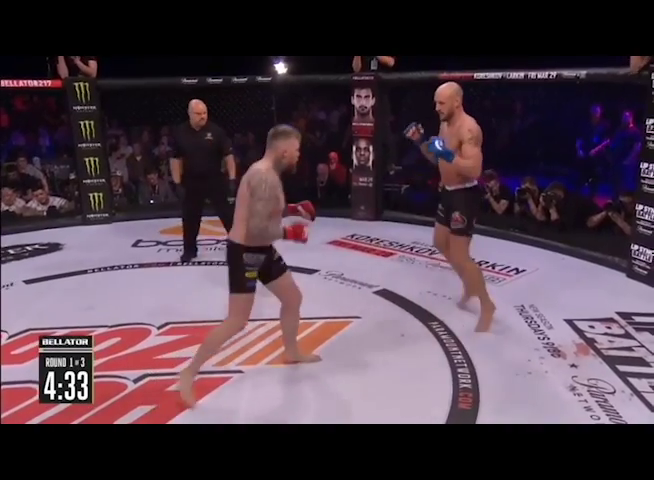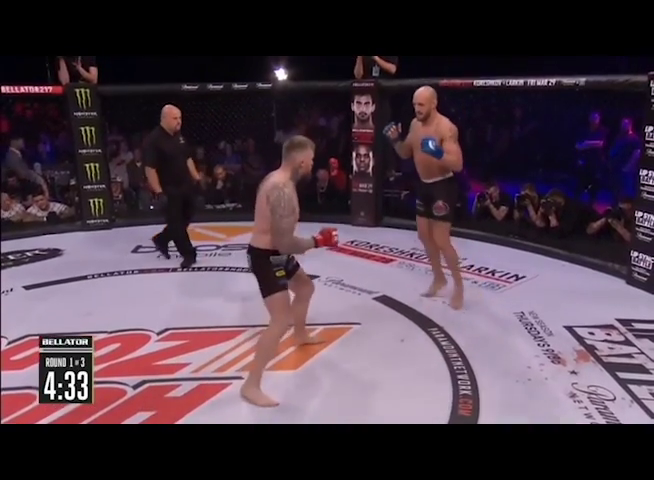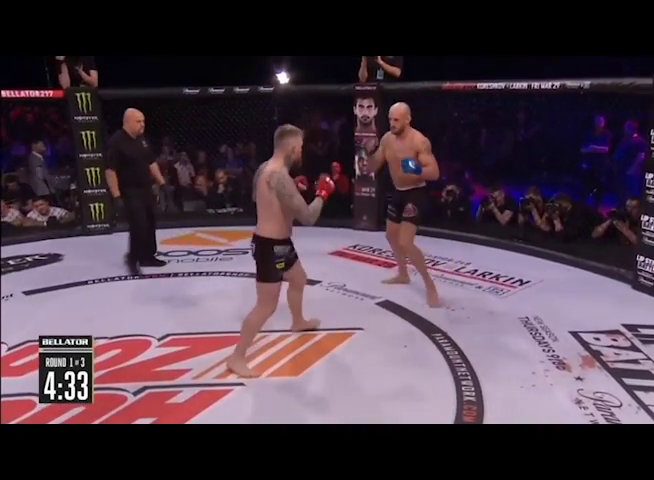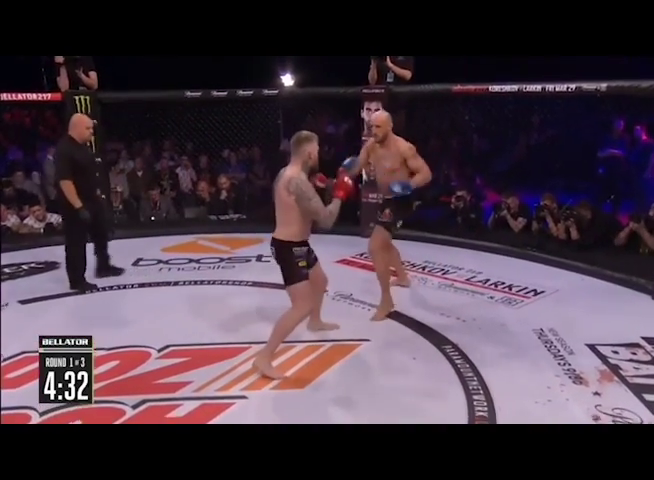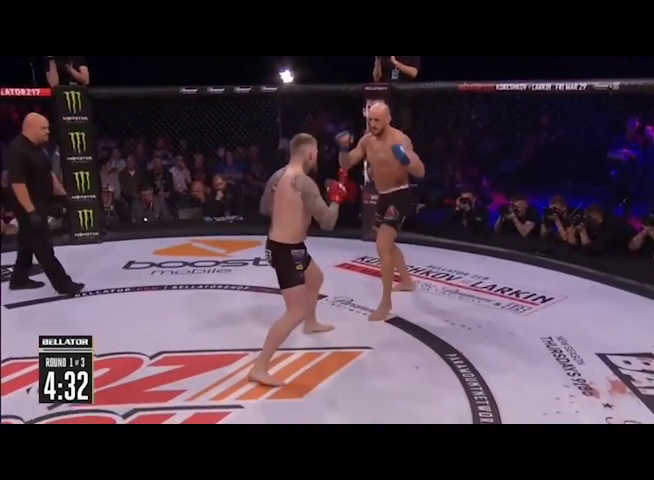
dt=0.5s
person 1, frame 1
left shoulder: (266, 172)
right shoulder: (265, 177)
right elbow: (257, 229)
left wrist: (294, 210)
right wrist: (289, 232)
left hip: (262, 251)
right hip: (244, 253)
left knee: (293, 297)
right knee: (236, 323)
left ankle: (292, 351)
right ankle: (189, 374)
person 1, frame 2
left shoulder: (277, 179)
right shoulder: (283, 191)
right elbow: (285, 244)
left wrist: (296, 241)
right wrist: (317, 241)
left hip: (274, 253)
right hip: (267, 257)
left knee: (306, 288)
right knee: (280, 321)
left ankle: (300, 335)
right ankle: (251, 386)
person 1, frame 3
left shoulder: (266, 168)
right shoulder: (280, 177)
right elbow: (308, 218)
left wrist: (295, 191)
right wrist: (322, 194)
left hip: (279, 242)
right hip: (271, 246)
left knee: (299, 280)
right knee: (266, 306)
left ankle: (298, 322)
right ankle: (237, 358)
person 1, frame 4
left shoulder: (285, 174)
right shoulder: (298, 183)
right elbow: (326, 220)
left wrist: (313, 189)
right wrist: (340, 195)
left hip: (295, 244)
right hip: (289, 249)
left knee: (320, 282)
right knee: (302, 307)
left ankle: (315, 322)
right ankle: (264, 358)
person 1, frame 5
left shoulder: (278, 176)
right shoulder: (304, 182)
left elbow: (265, 209)
right elbow: (327, 222)
right wrist: (336, 199)
left hip: (281, 244)
right hip: (286, 251)
left knee: (316, 278)
right knee: (296, 312)
left ankle: (311, 323)
right ankle: (259, 368)
person 2, frame 1
left shoulder: (468, 129)
right shoulder: (445, 125)
left elbow: (474, 170)
right elbow: (434, 158)
left wrist: (449, 156)
right wrist: (420, 141)
left hip: (466, 194)
right hip: (450, 192)
left knee: (460, 255)
right knee: (440, 242)
left ankle: (487, 305)
right ankle: (469, 288)
person 2, frame 2
left shoulder: (446, 128)
right shoulder: (415, 124)
left elbow: (458, 165)
right elbow: (405, 154)
left wrist: (440, 154)
right wrist: (395, 140)
left hip: (443, 185)
right hip: (424, 185)
left knee: (441, 240)
right knee: (425, 236)
left ankle: (458, 286)
right ankle: (439, 279)
person 2, frame 3
left shoulder: (420, 141)
right shoulder: (387, 138)
left elbow: (434, 173)
right elbow: (373, 167)
left wrist: (418, 170)
right wrist: (369, 155)
left hip: (415, 194)
right hip: (398, 192)
left knee: (405, 243)
right knee: (391, 236)
left ankle: (430, 285)
right ankle: (403, 274)
person 2, frame 4
left shoulder: (404, 148)
right shoulder: (370, 146)
left elbow: (426, 174)
right elbow: (353, 172)
left wrist: (408, 186)
right wrist: (349, 166)
left hip: (400, 202)
right hip: (386, 200)
left knee: (375, 247)
right knee: (382, 243)
left ankle: (386, 303)
right ankle: (402, 276)
person 2, frame 5
left shoulder: (400, 140)
right shoulder: (367, 140)
left elbow: (420, 172)
right elbow: (345, 165)
left wrist: (406, 161)
right wrist: (344, 149)
left hip: (400, 196)
right hip: (383, 197)
left knee: (382, 247)
right knee: (387, 244)
left ankle: (385, 304)
right ankle: (406, 281)
person 3, frame 1
left shoulder: (216, 131)
right shoulder: (180, 132)
left elbow: (228, 156)
right elbow: (176, 159)
left wrist: (232, 179)
right wrist: (177, 182)
left hip: (215, 180)
right hip: (191, 181)
left knee: (226, 214)
right knee: (189, 216)
right ankle: (189, 249)
person 3, frame 2
left shoulder: (178, 136)
right shoulder: (154, 139)
left elbow: (187, 159)
right elbow: (149, 169)
left wrist: (197, 179)
right wrist: (158, 192)
left hip: (184, 185)
right hip: (167, 189)
left knee: (185, 218)
right knee: (176, 222)
left ankle: (162, 239)
right ankle: (189, 254)
person 3, frame 3
left shoulder: (141, 140)
right shoulder: (116, 142)
left elbow: (151, 163)
right elbow: (110, 171)
left wrist: (162, 182)
right wrist: (117, 196)
left hip: (145, 189)
right hip: (129, 192)
left knee: (149, 223)
right knee: (139, 225)
left ankle: (146, 256)
right ankle: (132, 258)
person 3, frame 4
left shoulder: (84, 146)
right shoulder: (64, 150)
right elbow: (64, 181)
left wrist: (97, 194)
right wrist: (79, 207)
left hip: (92, 199)
right hip: (74, 205)
left knee: (101, 233)
right knee: (76, 241)
left ankle: (104, 267)
right ankle: (77, 280)
person 3, frame 5
left shoulder: (39, 148)
right shoulder: (17, 150)
left elbow: (48, 173)
right elbow: (17, 184)
left wrist: (62, 193)
right wrist: (31, 211)
left hip: (41, 202)
right hip: (29, 206)
left knee: (29, 241)
right knee: (43, 244)
left ankle: (19, 278)
right ankle: (62, 283)
